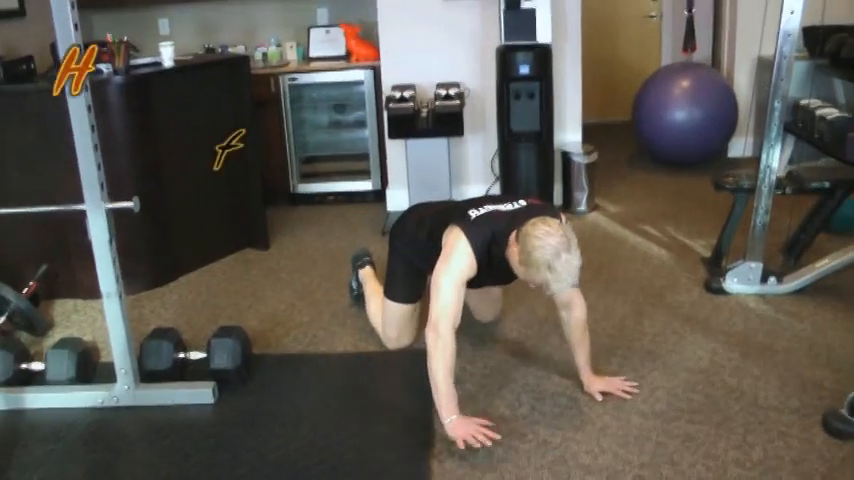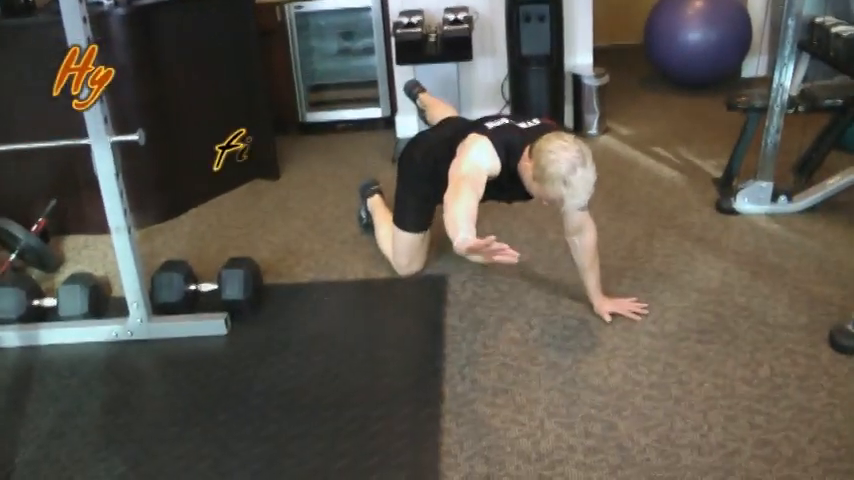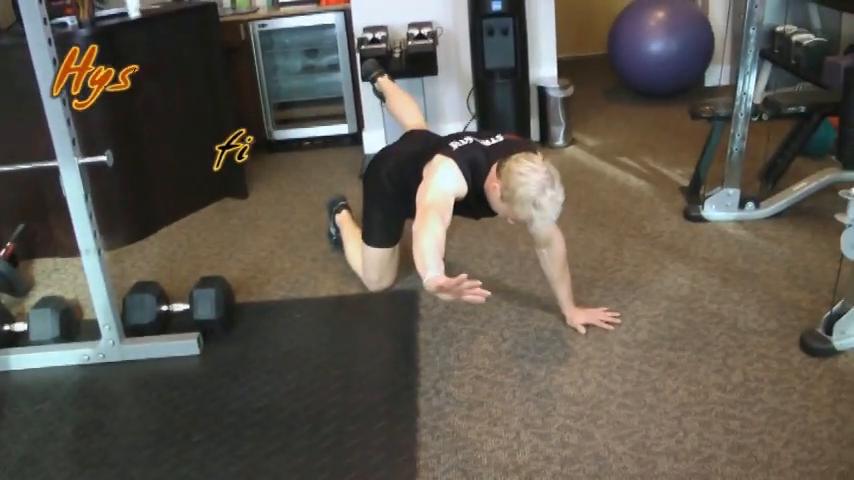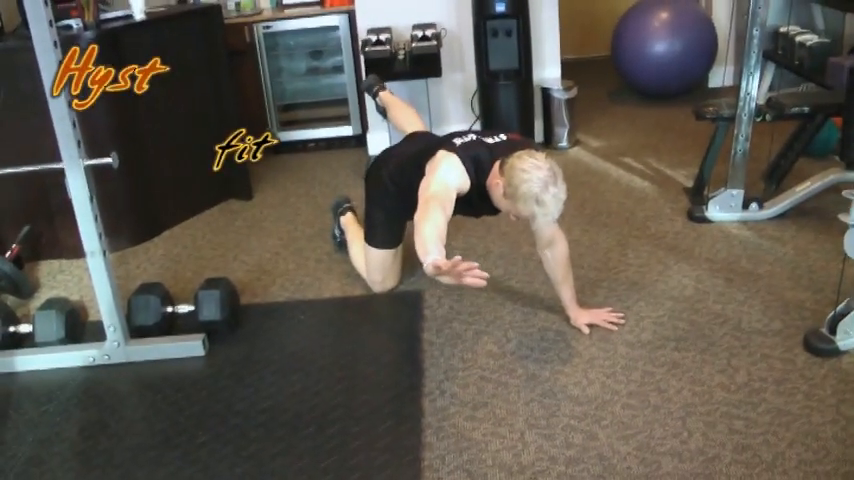
dt=0.5s
person 1, frame 1
left shoulder: (555, 231)
right shoulder: (464, 249)
left elbow: (571, 304)
right elbow: (439, 333)
left wrist: (587, 376)
right wrist: (451, 417)
right hip: (415, 236)
left knee: (488, 316)
right knee: (396, 339)
right ankle: (365, 270)
person 1, frame 2
left shoulder: (562, 155)
right shoulder: (483, 153)
left elbow: (579, 229)
right elbow: (461, 193)
left wrist: (598, 298)
right wrist: (464, 240)
right hip: (422, 164)
right knee: (407, 267)
left ankle: (420, 96)
right ankle: (373, 199)
person 1, frame 3
left shoulder: (530, 165)
right shoulder: (448, 173)
left elbow: (549, 240)
right elbow: (430, 221)
left wrist: (569, 308)
right wrist: (434, 278)
left hip: (423, 147)
right hip: (388, 179)
left knee: (418, 130)
right knee: (378, 282)
left ankle: (380, 79)
right ankle: (342, 215)
person 1, frame 4
left shoulder: (531, 168)
right shoulder: (452, 169)
left elbow: (550, 241)
right elbow: (431, 211)
left wrist: (573, 308)
right wrist: (434, 261)
left hip: (420, 153)
right hip: (390, 181)
left knee: (418, 134)
right knee: (382, 283)
left ankle: (380, 93)
right ankle: (346, 217)
